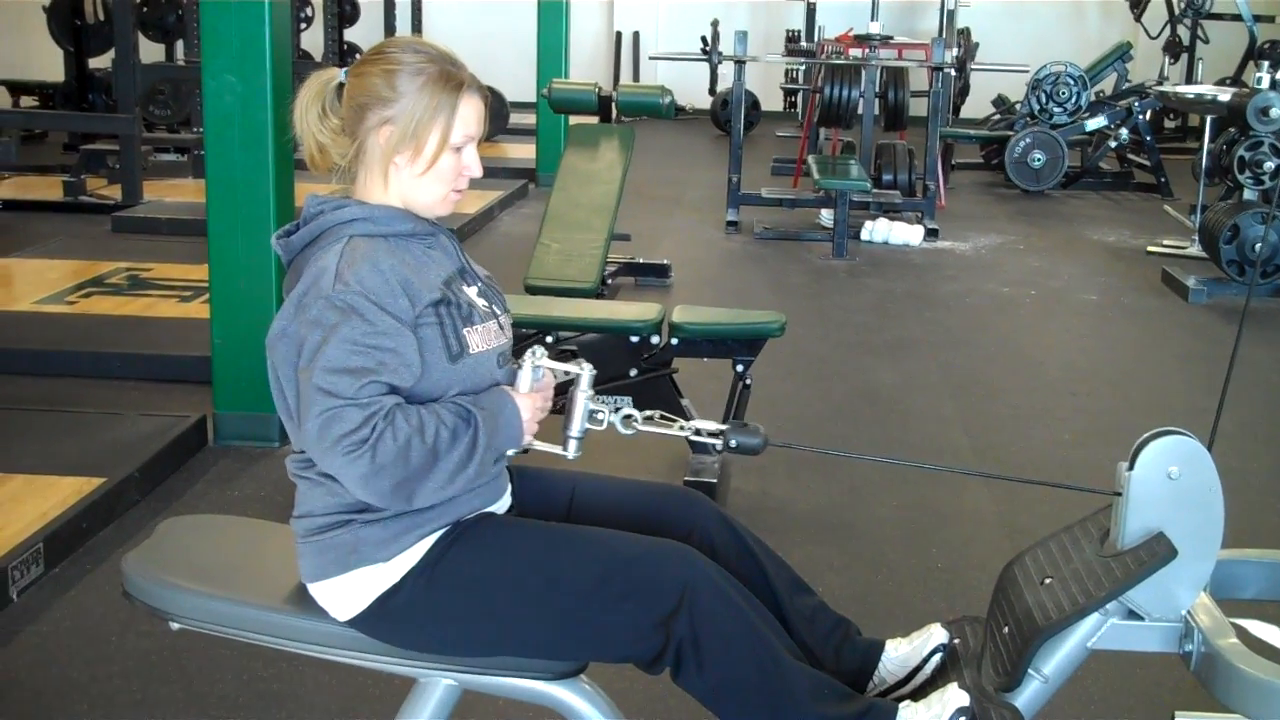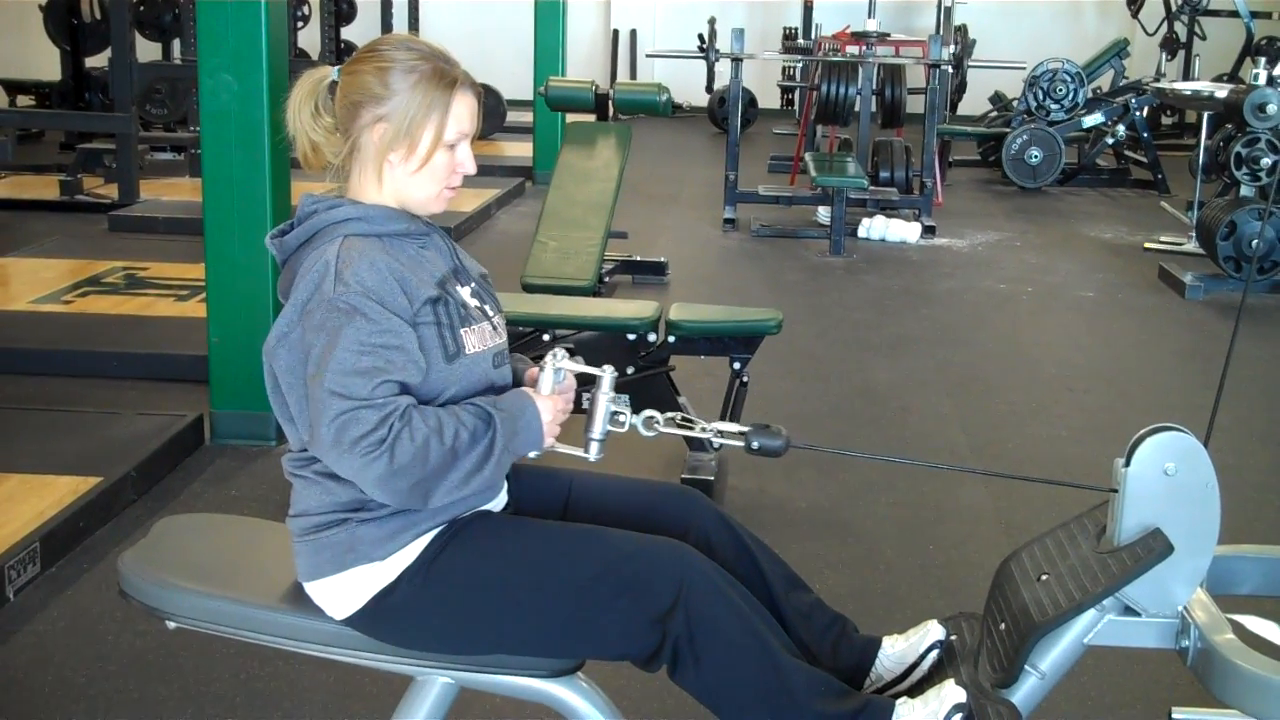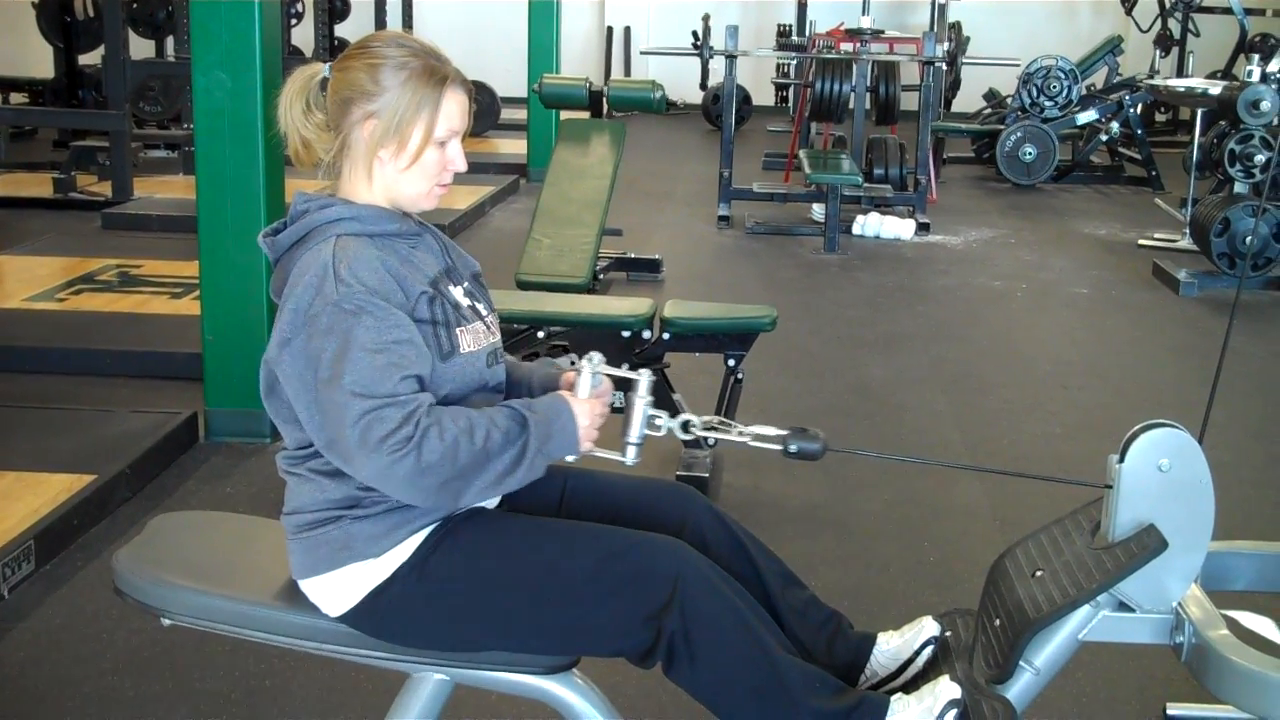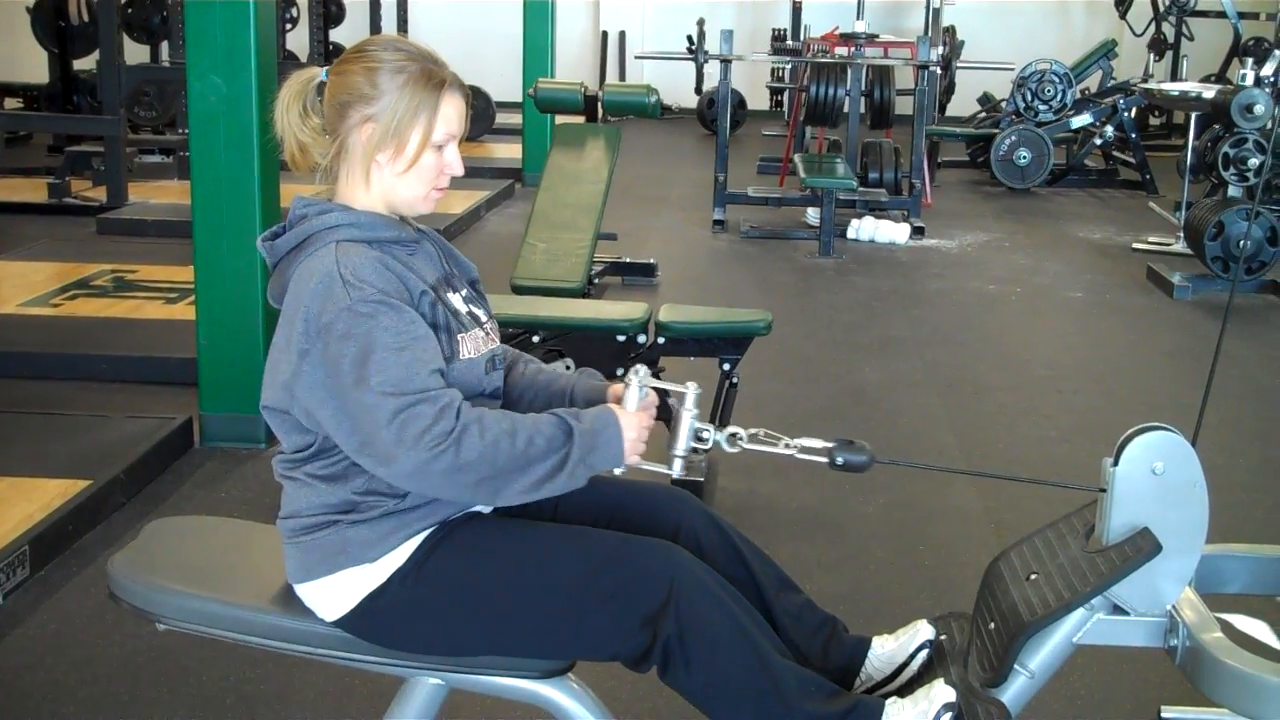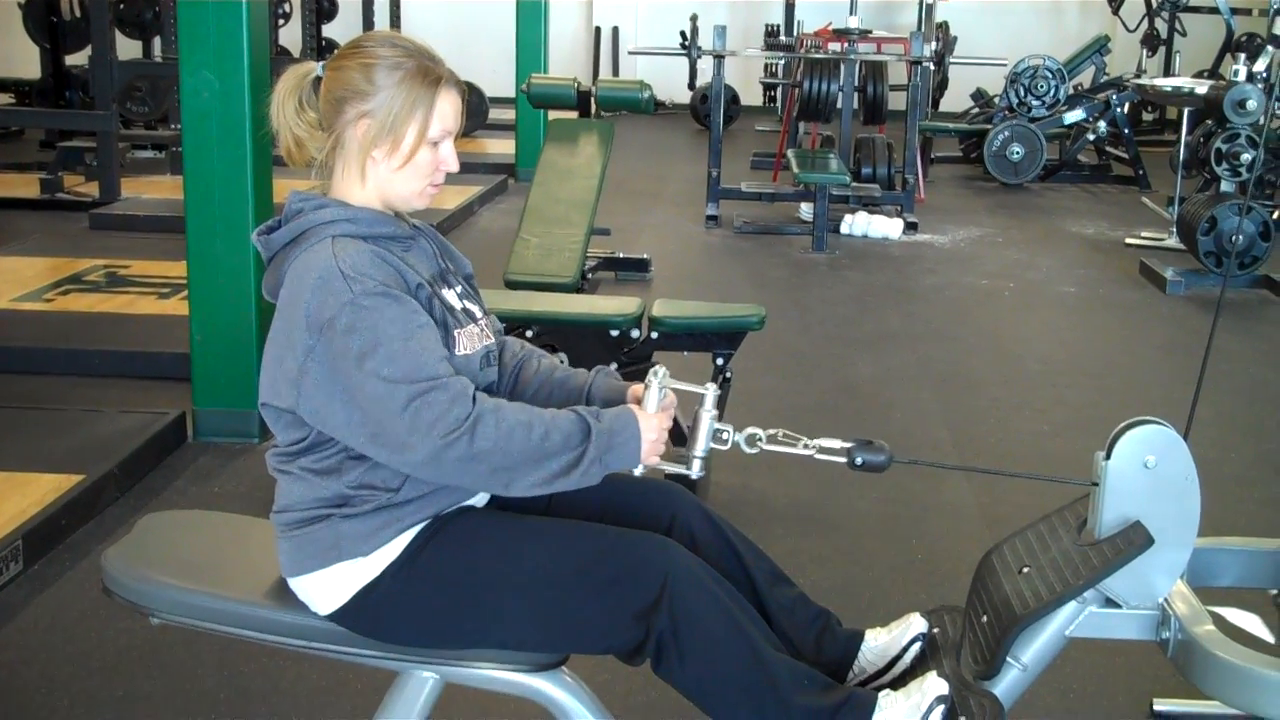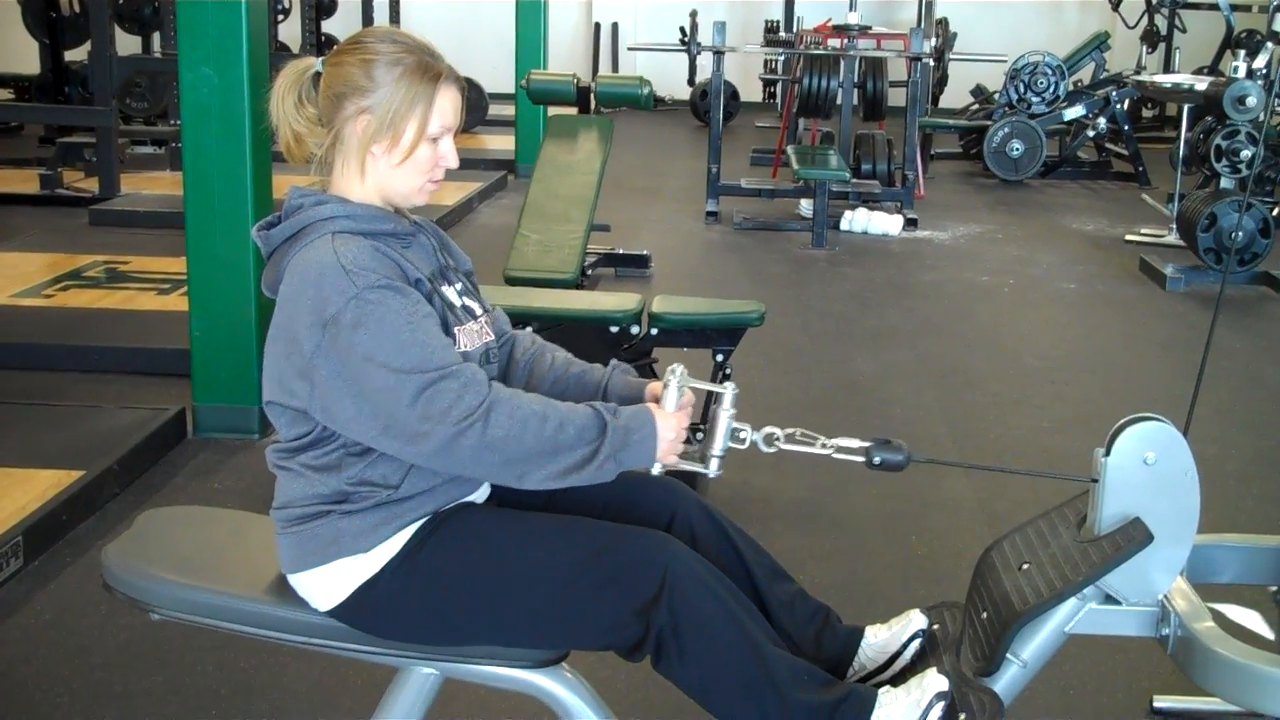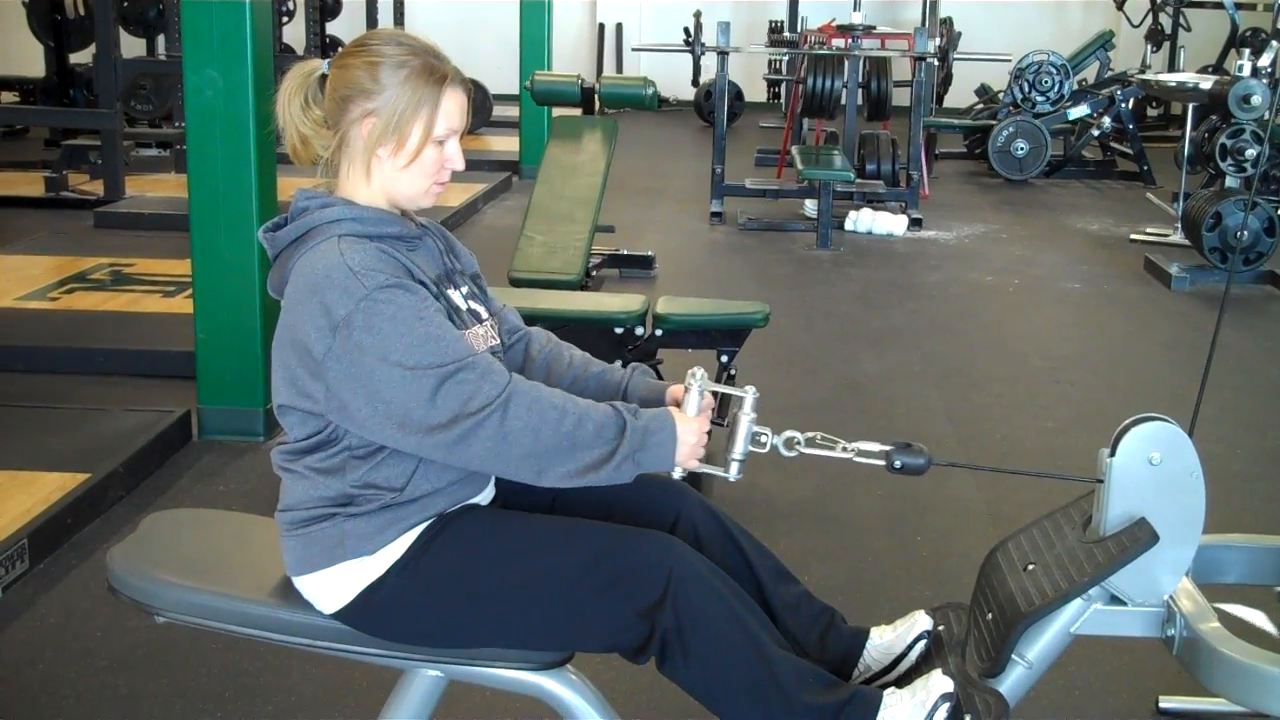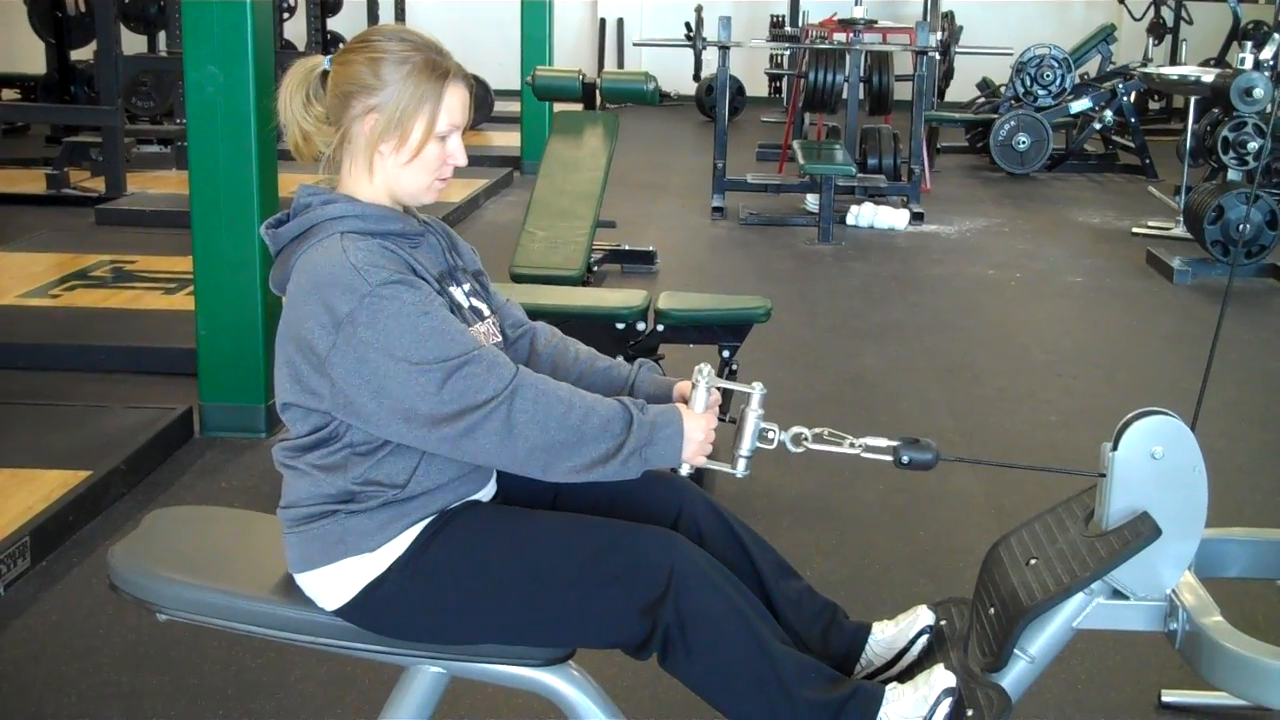
dt=0.3s
person 1, frame 1
left shoulder: (415, 242)
right shoulder: (353, 278)
right elbow: (361, 448)
left wrist: (519, 387)
right wrist: (503, 418)
left hip: (468, 501)
right hip: (396, 558)
left knee: (684, 516)
right knee: (672, 585)
person 1, frame 2
left shoulder: (411, 241)
right shoulder: (350, 278)
right elbow: (378, 450)
left wrist: (522, 381)
right wrist: (522, 421)
left hip: (464, 502)
right hip: (393, 556)
left knee: (679, 513)
right knee: (668, 582)
left ankle: (849, 660)
person 1, frame 3
left shoulder: (405, 240)
right shoulder: (344, 278)
right elbow: (402, 452)
left wrist: (545, 384)
right wrist: (553, 423)
left hip: (458, 499)
right hip: (387, 555)
left knee: (675, 510)
right knee: (665, 577)
left ankle: (845, 657)
person 1, frame 4
left shoulder: (405, 245)
right shoulder: (344, 286)
left elbow: (488, 374)
right elbow: (436, 445)
left wrist: (593, 396)
right wrist: (598, 436)
left hip: (448, 506)
right hip: (384, 561)
left knee: (671, 515)
right knee: (661, 584)
left ankle: (842, 661)
person 1, frame 5
left shoulder: (401, 241)
right shoulder: (342, 280)
left elbow: (494, 363)
right elbow: (453, 433)
left wrist: (609, 395)
right wrist: (615, 433)
left hip: (448, 496)
right hip: (377, 552)
left knee: (665, 510)
right knee: (654, 575)
left ankle: (833, 654)
person 1, frame 6
left shoulder: (404, 236)
right shoulder: (341, 277)
left elbow: (503, 353)
right elbow: (472, 421)
left wrist: (626, 393)
right wrist: (632, 432)
left hip: (445, 490)
right hip: (378, 551)
left knee: (664, 505)
right knee: (653, 571)
left ankle: (833, 649)
person 1, frame 7
left shoulder: (411, 239)
right shoulder: (348, 279)
left elbow: (517, 351)
right elbow: (492, 414)
left wrist: (646, 394)
right wrist: (653, 436)
left hip: (452, 490)
right hip: (381, 552)
left knee: (670, 509)
right knee: (657, 574)
left ankle: (839, 652)
person 1, frame 8
left shoulder: (414, 237)
right shoulder: (351, 276)
left elbow: (522, 346)
right elbow: (502, 405)
left wrist: (654, 390)
right wrist: (660, 430)
left hip: (455, 486)
right hip: (382, 550)
left knee: (671, 504)
right knee: (660, 570)
left ankle: (840, 648)
